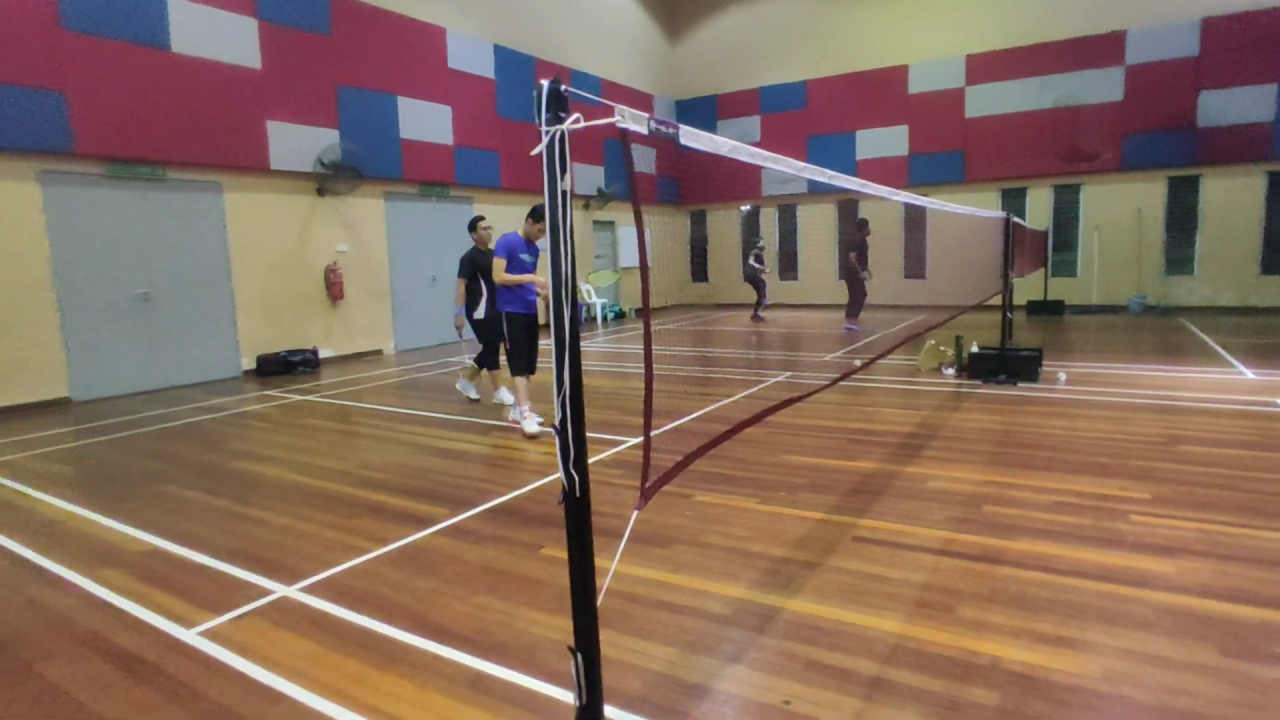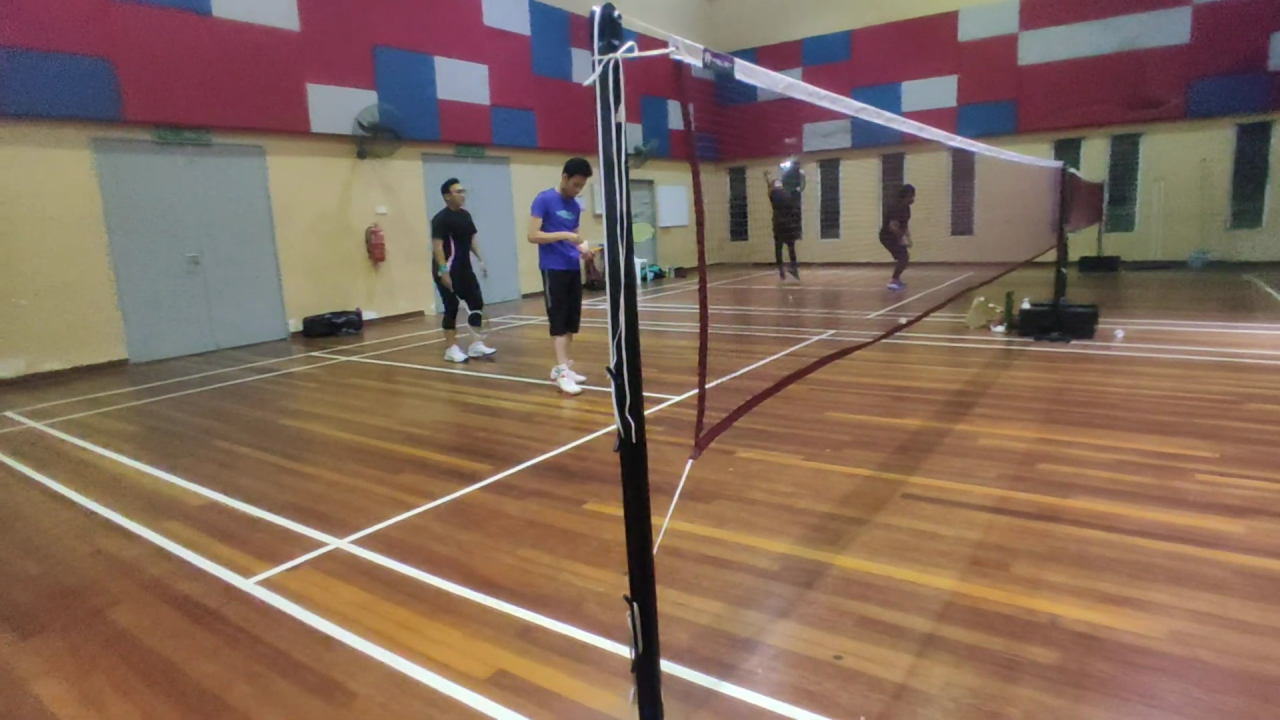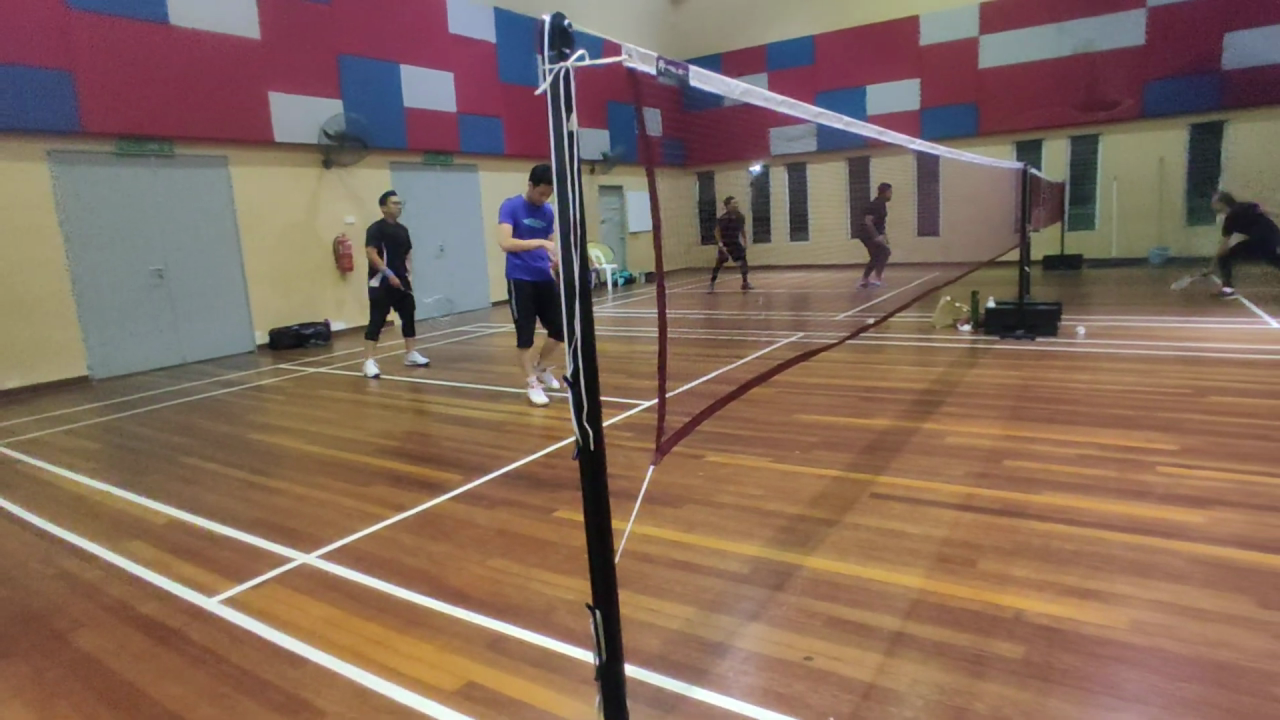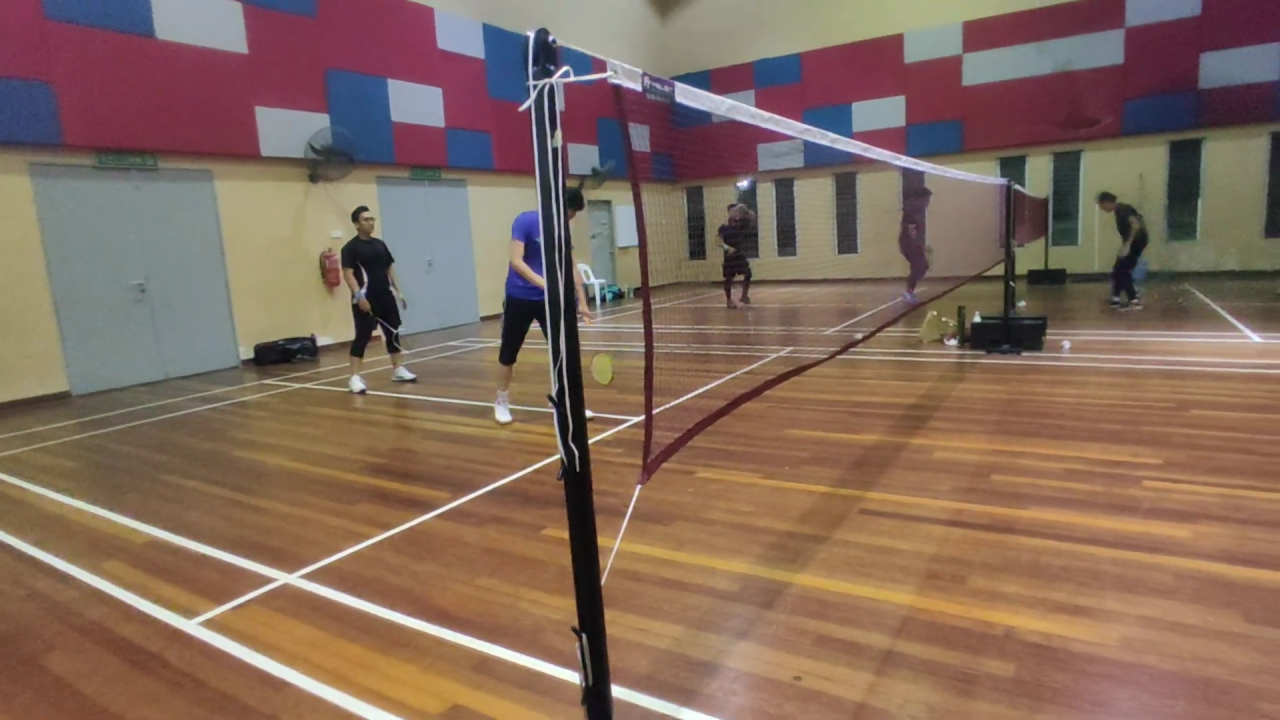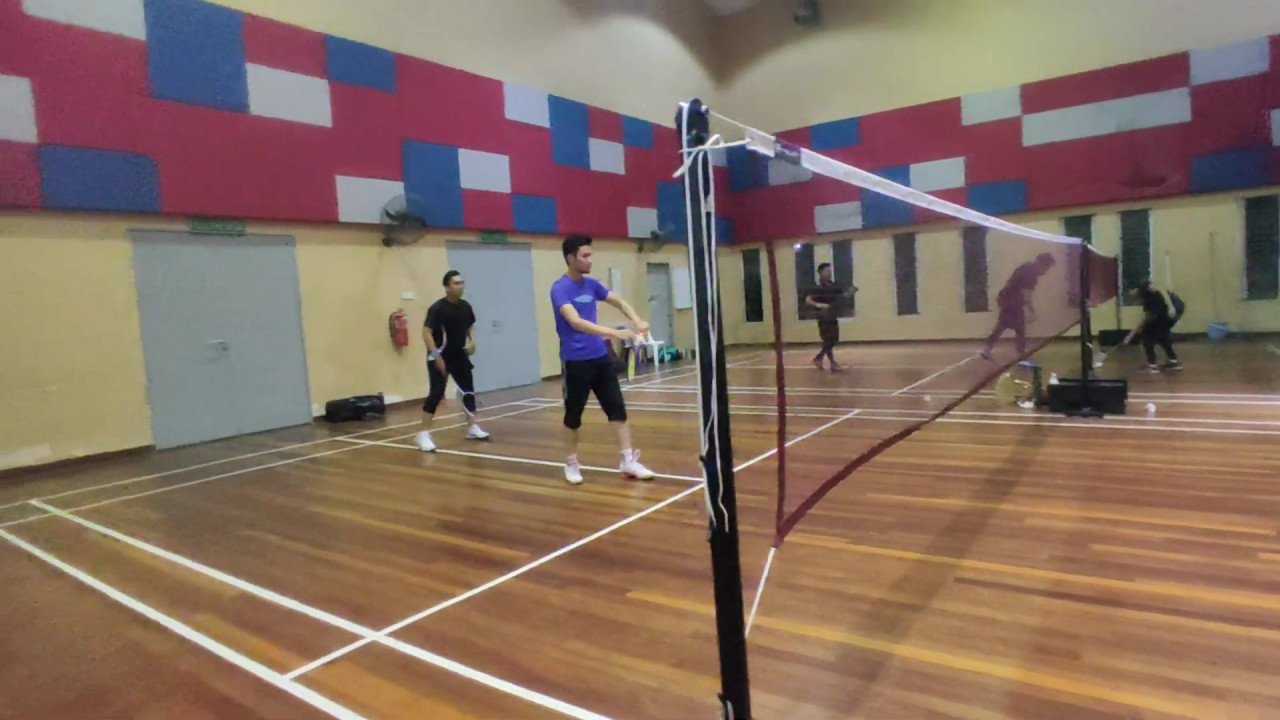
dt=1s
person 1, frame 1
left shoulder: (534, 249)
right shoulder: (506, 242)
right elbow: (498, 277)
left wrist: (540, 291)
right wrist: (532, 278)
left hip: (530, 311)
right hip: (511, 311)
left knee: (529, 364)
right knee: (518, 363)
left ankle: (520, 409)
right ankle: (523, 413)
person 1, frame 2
left shoulder: (575, 206)
right shoulder: (544, 200)
right elbow: (532, 235)
left wrist: (583, 248)
right wrist: (564, 235)
left hip: (573, 269)
right hip: (553, 269)
left knee: (571, 321)
right knee: (559, 321)
left ankle: (563, 367)
right ankle: (562, 372)
person 1, frame 3
left shoulder: (547, 211)
right shoulder: (510, 207)
right elbow: (505, 243)
left wrist: (555, 259)
right wrist: (540, 242)
left hip: (544, 278)
right hip: (520, 280)
left knee: (560, 328)
right knee: (526, 334)
left ankle: (541, 369)
right ankle: (532, 384)
person 1, frame 4
right shoulder: (524, 221)
left elbow: (571, 267)
right elbow: (516, 261)
left wrist: (581, 301)
right wrist: (544, 283)
right hip: (519, 298)
right knee: (509, 353)
right ankle: (502, 402)
person 1, frame 5
left shoulder: (591, 284)
right shoulder: (560, 289)
left elbow: (618, 301)
right elbow: (575, 322)
left wrist: (637, 321)
right wrist: (615, 333)
left hip: (601, 357)
right hip: (576, 361)
left knee: (617, 408)
right knee: (573, 415)
left ankle: (628, 460)
right ankle: (571, 463)
person 2, frame 1
left shoulder: (493, 254)
right shoulder: (469, 258)
right elbow: (461, 285)
right wrist: (459, 314)
left hip: (493, 310)
right hip: (479, 312)
left knee: (489, 349)
right knee: (492, 349)
left ankle: (467, 382)
right ankle: (499, 392)
person 2, frame 2
left shoulder: (466, 215)
right shoulder: (441, 219)
right elbow: (437, 246)
left wrist: (480, 260)
right wrist: (443, 272)
left hip: (466, 270)
right hip: (448, 272)
left knee: (477, 305)
right knee: (451, 309)
left ankle: (477, 344)
right ankle: (451, 349)
person 2, frame 3
left shoulder: (403, 230)
right shoulder: (376, 229)
right elbow: (371, 253)
left wrist: (409, 273)
right wrist: (389, 274)
left hip: (401, 281)
right hip: (381, 283)
left knee: (409, 316)
right knee: (377, 321)
left ankle: (411, 354)
right ankle: (369, 362)
person 2, frame 4
left shoulder: (380, 244)
right shoulder: (351, 248)
left elbow: (390, 268)
right elbow: (348, 274)
left wrist: (398, 291)
right wrist: (359, 296)
left hip: (386, 297)
right hip: (365, 300)
left knee: (393, 332)
right knee: (362, 337)
left ankle: (398, 369)
right ankle: (355, 378)
person 2, frame 5
left shoulder: (466, 306)
right shoulder: (437, 308)
left elbow: (470, 326)
right elbow: (426, 332)
left wrist: (472, 342)
right wrist: (436, 355)
left hip: (459, 356)
right hip: (440, 358)
left knee: (468, 390)
right knee: (436, 393)
left ankle: (472, 428)
right ankle: (424, 434)
